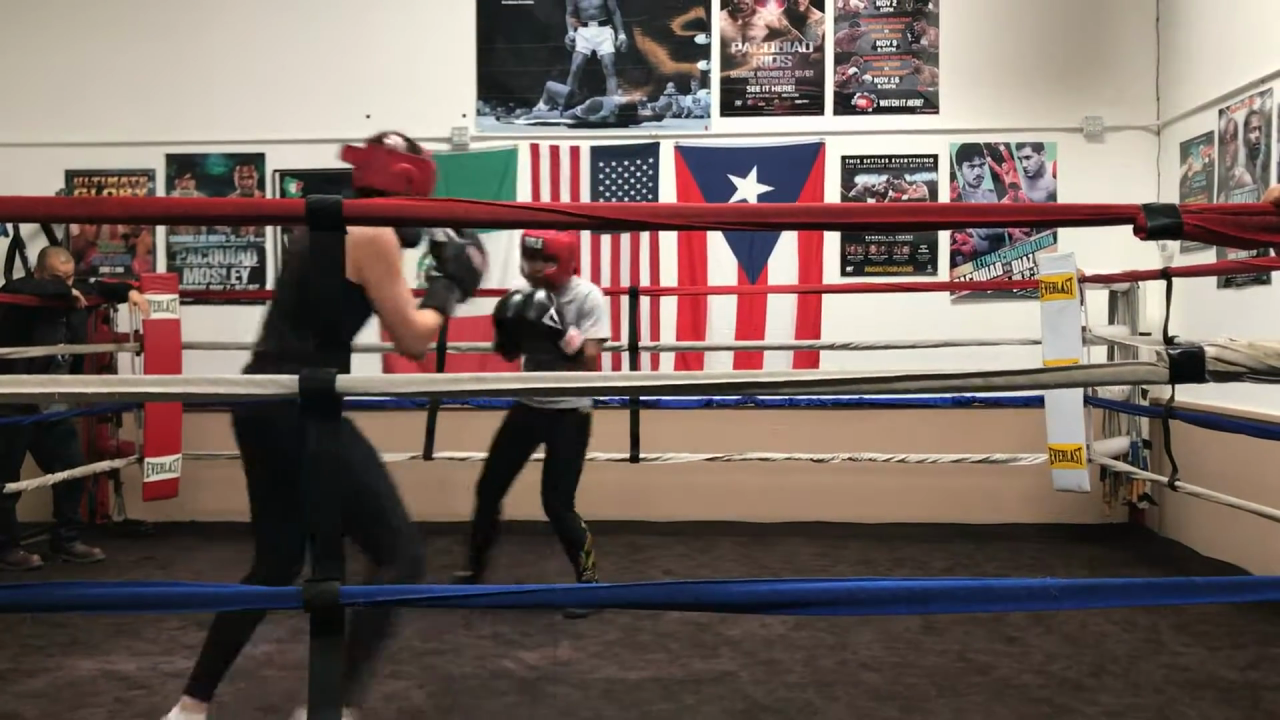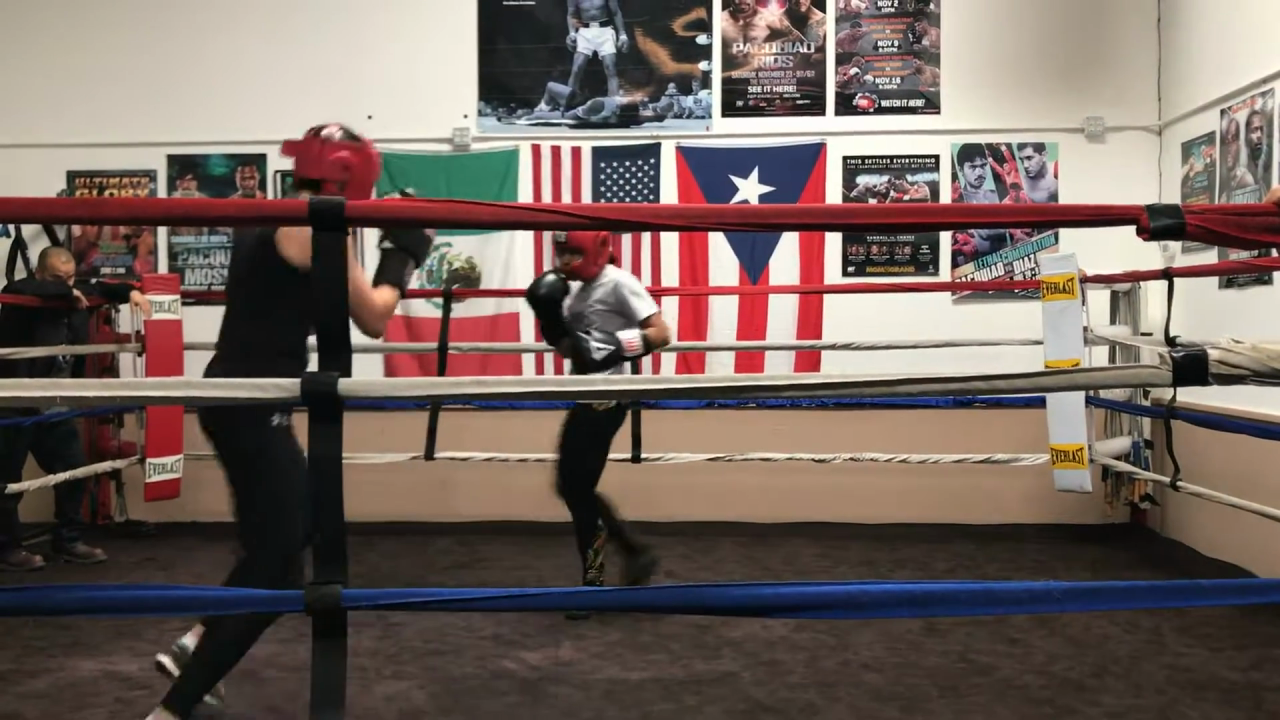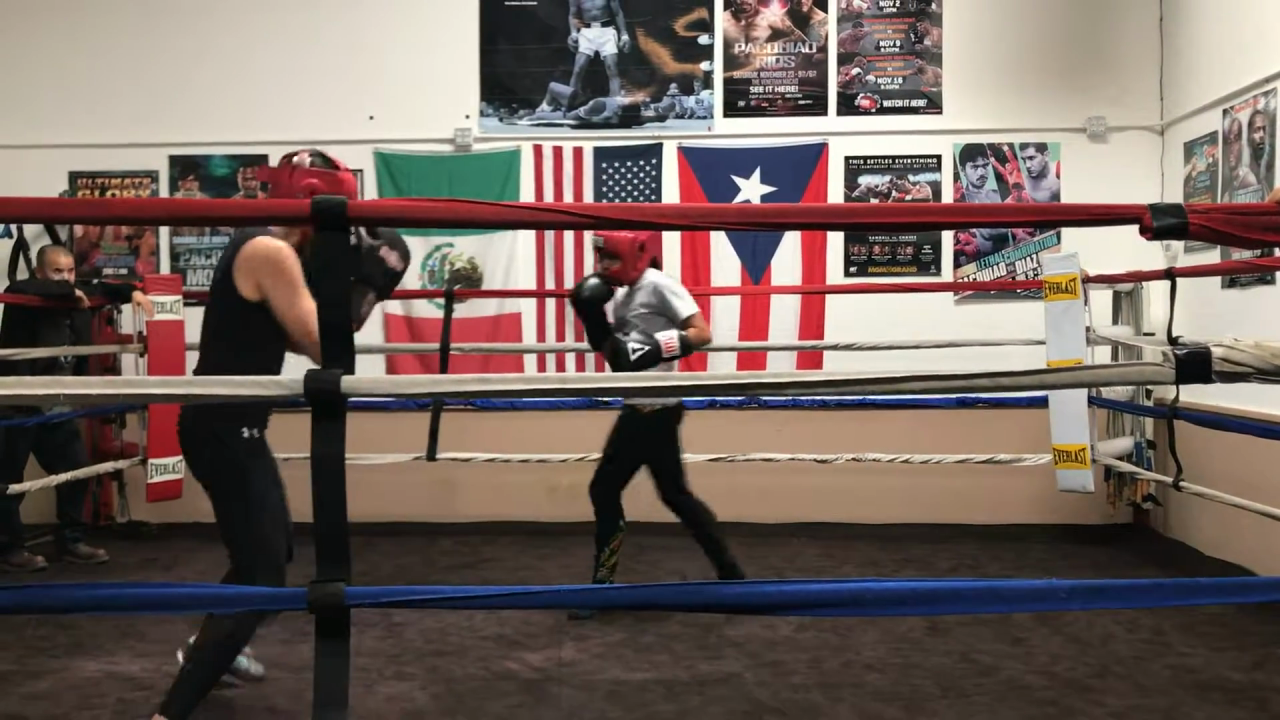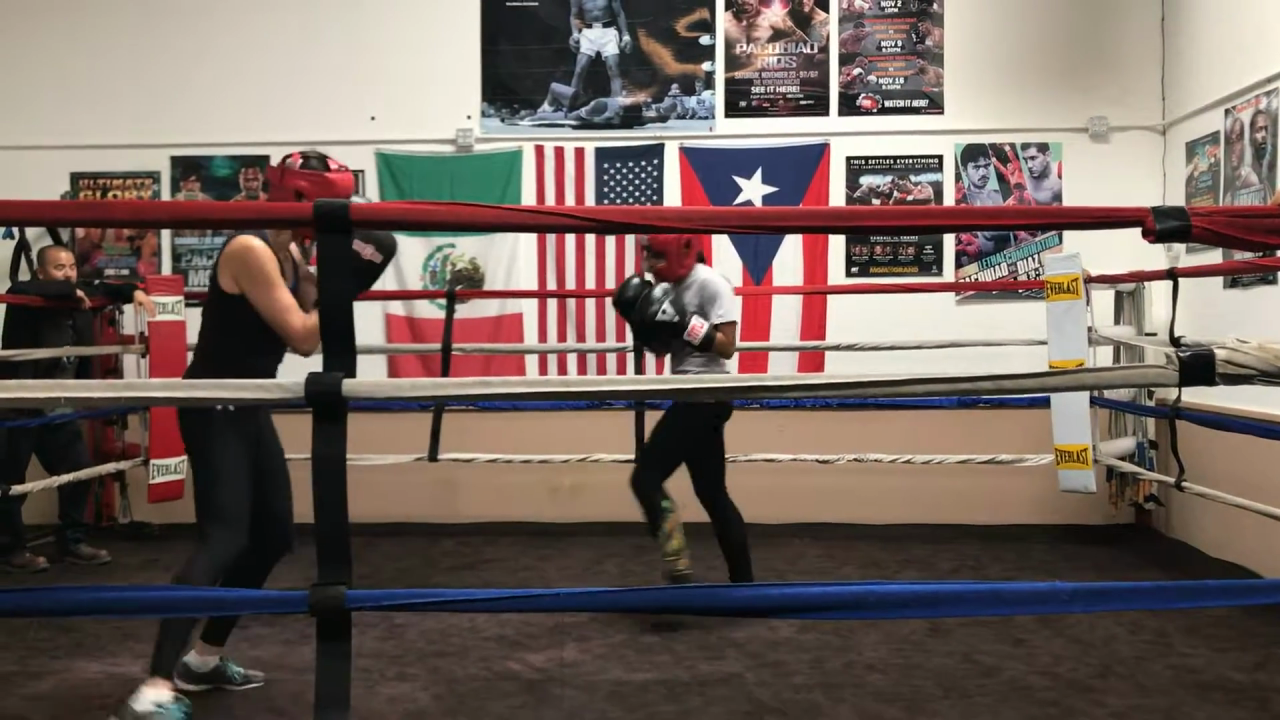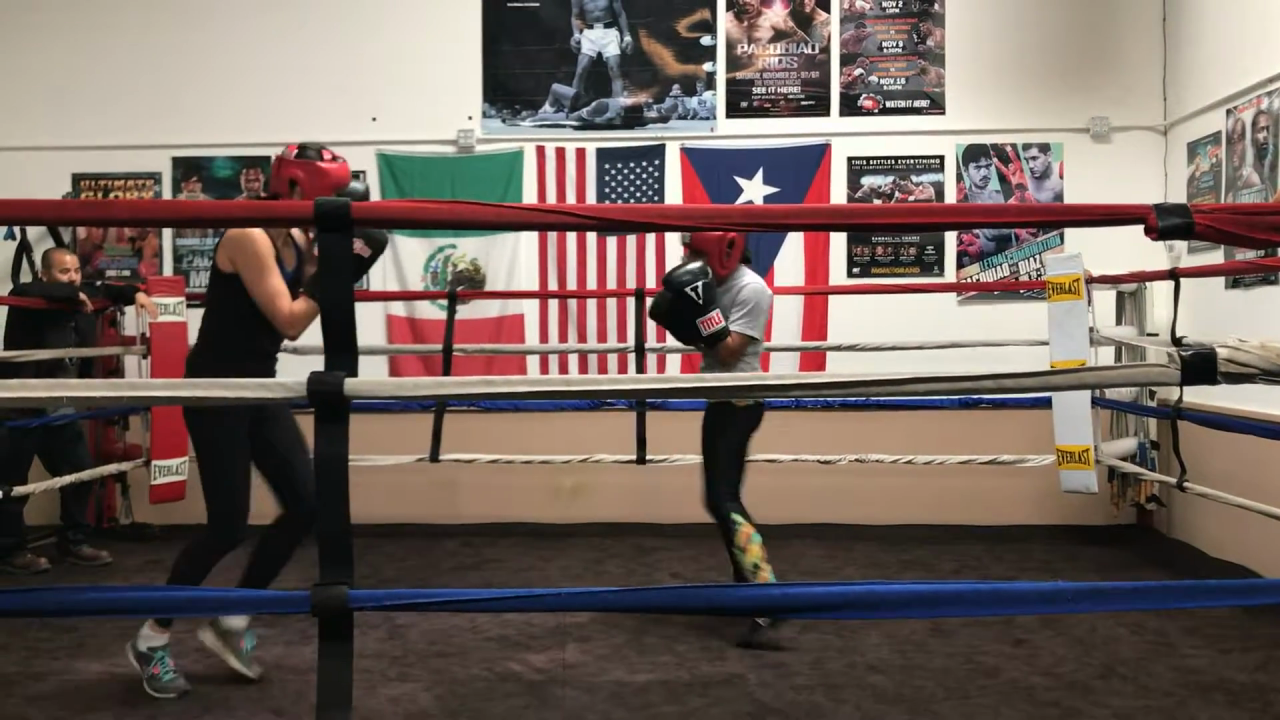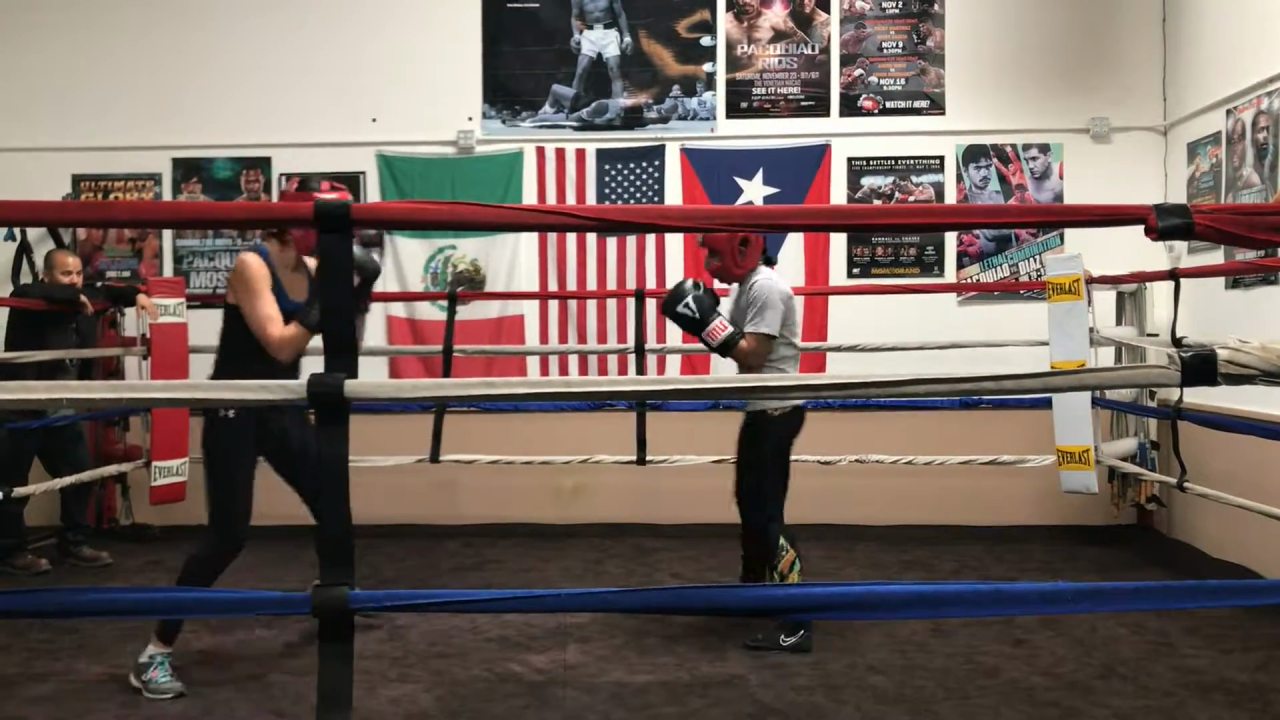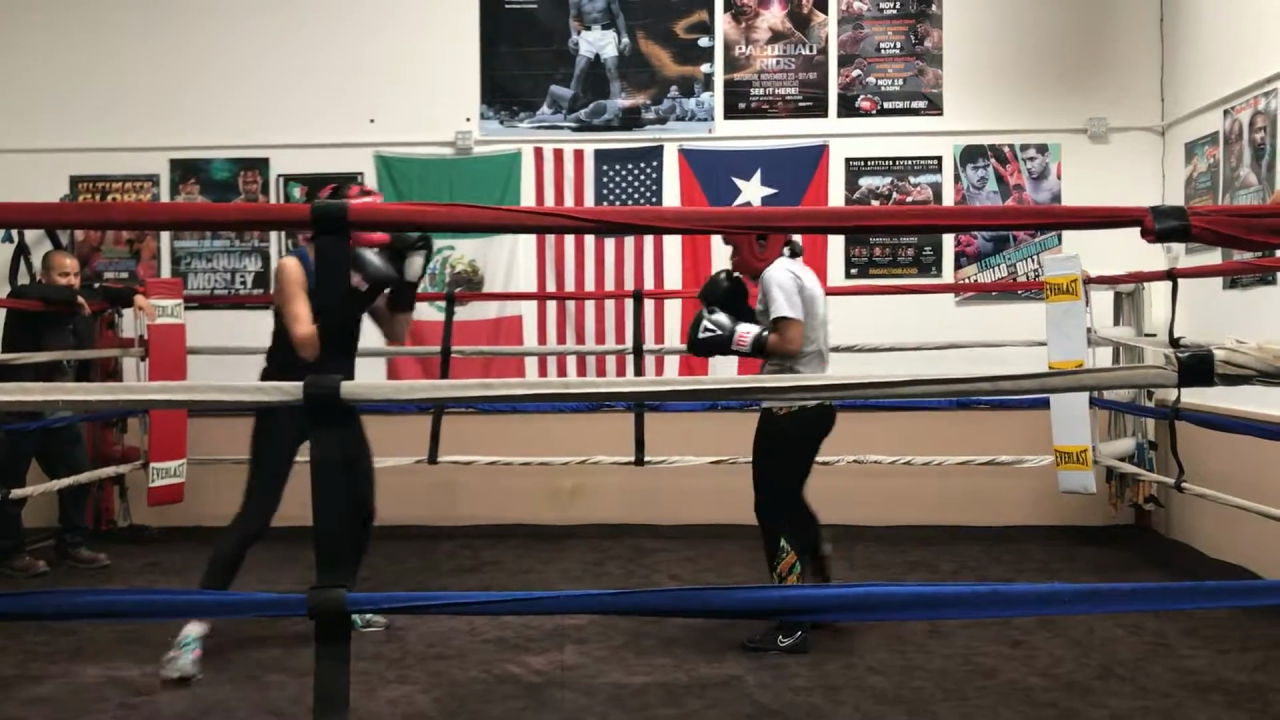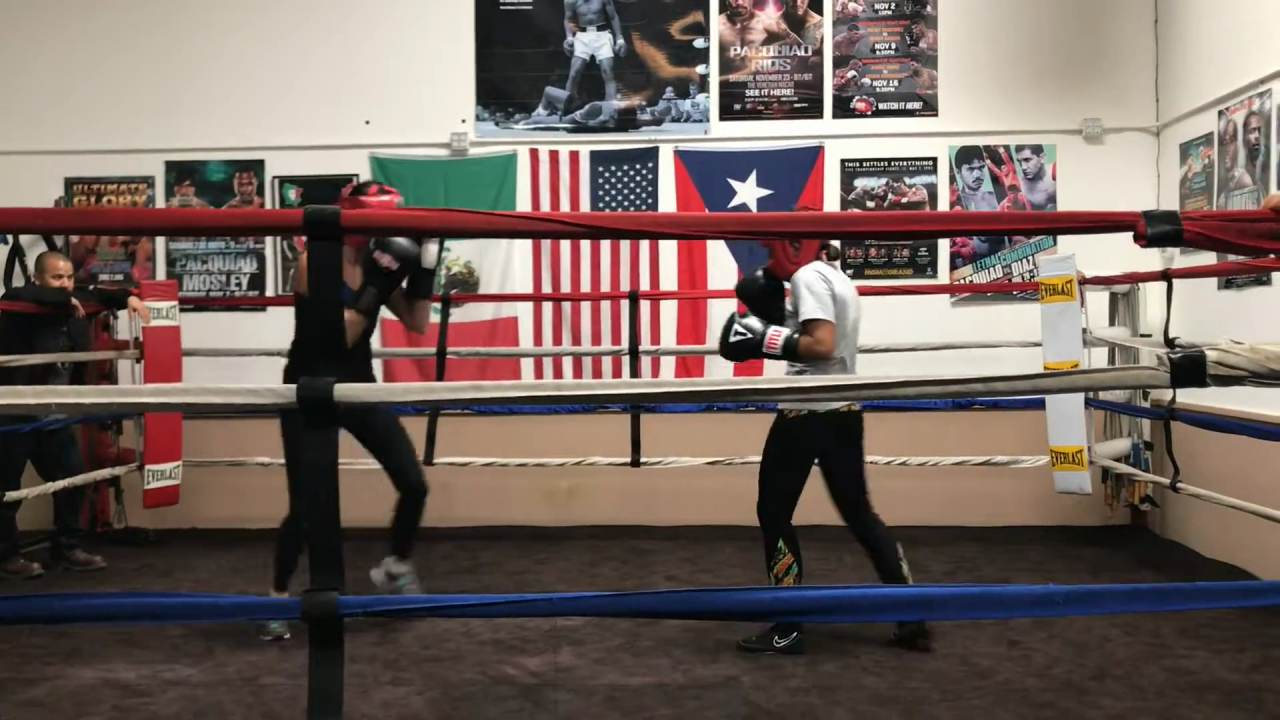
dt=0.2s
person 1, frame 1
left shoulder: (314, 228)
right shoulder: (372, 235)
right elbow: (411, 341)
right wrist: (449, 288)
left hip: (260, 403)
right hip: (301, 408)
left knee: (276, 564)
right knee: (400, 556)
person 1, frame 2
left shoulder: (261, 222)
right shoulder: (318, 224)
right elbow: (373, 320)
right wrist: (402, 258)
left hip: (230, 395)
right hip: (256, 403)
left knee: (289, 529)
right knee: (278, 574)
left ankle: (195, 646)
person 1, frame 3
left shoulder: (260, 247)
right shoulder: (271, 252)
left elbow: (295, 337)
right elbow: (322, 346)
right wrist: (371, 286)
left hip: (225, 418)
right hip: (227, 424)
left knee: (273, 548)
right knee: (262, 582)
left ankle: (209, 645)
person 1, frame 4
left shoulder: (287, 250)
right shoulder: (250, 250)
left elbow: (313, 309)
right elbow: (303, 337)
right wrist: (352, 278)
left hip: (248, 407)
right hip: (218, 405)
left knee: (273, 537)
right knee: (224, 539)
left ankle: (203, 658)
person 1, frame 5
left shoulder: (294, 238)
right shoulder: (247, 235)
left elbow: (319, 299)
right elbow: (289, 321)
left hip: (258, 384)
right hip: (216, 384)
left knee: (304, 507)
right knee: (227, 525)
left ankle: (229, 624)
right ankle: (153, 638)
person 1, frame 6
left shoulder: (313, 269)
right shoulder: (251, 265)
right elbow: (280, 345)
left wrist: (356, 289)
right wrist: (327, 300)
left hip: (285, 407)
right hip: (235, 408)
right knee: (228, 537)
right ankle: (154, 654)
person 1, frame 7
left shoulder: (359, 267)
right shoulder: (293, 267)
left elbow: (398, 335)
right elbow: (306, 345)
left wrist: (405, 281)
right wrist: (350, 300)
right hip: (286, 400)
left knee: (360, 509)
right knee: (255, 516)
right ankle: (194, 628)
person 1, frame 8
left shoulder: (375, 259)
right shoulder: (314, 259)
left elbow: (417, 324)
right elbow: (340, 332)
left wrist: (422, 270)
right wrist: (374, 286)
left hip: (359, 386)
left knee: (415, 485)
right knee: (305, 509)
left ankle: (395, 567)
right ankle: (279, 598)
person 2, frame 1
left shoulder: (587, 297)
right shoulder: (525, 296)
left elbow: (590, 363)
right elbow: (509, 355)
left wrist: (561, 332)
right wrist: (507, 329)
left hip: (569, 413)
right hip: (527, 407)
left knee: (558, 503)
right knee: (489, 489)
left ankle: (588, 582)
right ankle: (474, 571)
person 2, frame 2
left shoulder: (619, 284)
right shoulder: (577, 289)
left elbow: (661, 333)
right elbow: (566, 348)
left wrist: (615, 346)
right wrist: (549, 314)
left hip: (601, 404)
right hip: (584, 402)
left knee: (578, 492)
right knee: (571, 487)
left ankle: (593, 583)
right ankle: (636, 554)
person 2, frame 3
left shoulder: (659, 285)
right shoulder: (625, 295)
left elbow: (702, 334)
right elbow: (611, 354)
left wrist: (655, 348)
right wrist: (592, 317)
left hip: (651, 407)
right hip: (647, 407)
left knee: (603, 490)
right knee: (675, 493)
left ankle: (601, 584)
right ankle: (731, 575)
person 2, frame 4
left shoulder: (709, 282)
right shoulder: (666, 289)
left elbow: (727, 345)
right elbow: (657, 347)
left wrist: (681, 324)
right wrist: (637, 316)
left hip: (703, 399)
right hip: (696, 401)
left knee: (646, 478)
right knee: (712, 492)
left ankle: (678, 574)
right ankle: (743, 585)
person 2, frame 5
left shoulder: (751, 289)
right shoulder: (711, 284)
left elbow: (728, 352)
right elbow: (699, 340)
left wrist: (702, 308)
right wrist: (676, 315)
left hip: (737, 402)
right hip: (723, 402)
left knee: (721, 499)
right knee: (726, 496)
right ankle: (745, 587)
person 2, frame 6
left shoulder: (766, 287)
right shoulder: (745, 285)
left elbow: (750, 354)
right elbow: (733, 343)
left wrist: (707, 320)
right wrist: (701, 319)
left hip: (775, 412)
right hip: (764, 410)
left knee: (765, 513)
right knee: (749, 500)
left ankle: (795, 624)
right ankle: (753, 584)
person 2, frame 7
left shoulder: (777, 275)
right shoulder: (797, 272)
left elbow: (789, 344)
left wrist: (733, 335)
right wrist: (739, 315)
left hip: (789, 408)
right hip: (814, 405)
left knee: (772, 513)
right knee: (789, 502)
left ankle: (793, 626)
person 2, frame 8
left shoulder: (808, 276)
right shoulder: (837, 278)
left elbow: (821, 345)
left wrist: (764, 337)
right wrist: (772, 315)
left hip: (805, 413)
right hip: (844, 411)
left knee: (773, 515)
right knee: (859, 512)
left ankle: (787, 628)
right ankle: (912, 615)
person 3, frame 1
left shoulder: (74, 294)
left elbow: (99, 289)
left wrist: (128, 291)
right wrist: (63, 290)
left hip: (55, 406)
left knee: (72, 470)
left ankle: (65, 540)
person 3, frame 2
left shoulder: (76, 295)
left elbow: (101, 289)
left wrist: (130, 291)
right wrist: (65, 291)
left hip: (56, 407)
left knee: (74, 470)
left ankle: (67, 541)
person 3, frame 3
left shoulder: (77, 295)
left elbow: (103, 290)
left wrist: (132, 291)
right wrist: (67, 291)
left hip: (58, 407)
left knee: (76, 471)
left ankle: (70, 541)
person 3, frame 4
left shoulder: (79, 295)
left elbow: (104, 289)
left wrist: (134, 291)
right wrist: (69, 293)
left hip: (61, 408)
left knee: (78, 472)
left ankle: (72, 542)
person 3, frame 5
left shoulder: (83, 297)
right shoulder: (27, 298)
left elbow: (106, 291)
right elbow: (27, 291)
left wrist: (135, 293)
right wrist: (73, 294)
left hip: (63, 409)
left knee: (80, 473)
left ankle: (73, 543)
person 3, frame 6
left shoulder: (84, 298)
right shoulder: (28, 298)
left elbow: (108, 293)
right elbow: (28, 293)
left wrist: (136, 295)
right wrist: (74, 297)
left hip: (63, 410)
left knee: (80, 474)
left ankle: (73, 544)
person 3, frame 7
left shoulder: (81, 299)
left elbow: (104, 293)
left wrist: (133, 295)
right wrist: (70, 297)
left knee: (78, 476)
left ankle: (71, 545)
person 3, frame 8
left shoulder: (75, 301)
left elbow: (99, 295)
left wrist: (128, 297)
right wrist: (63, 300)
left hip: (55, 414)
left knee: (73, 478)
left ankle: (66, 548)
